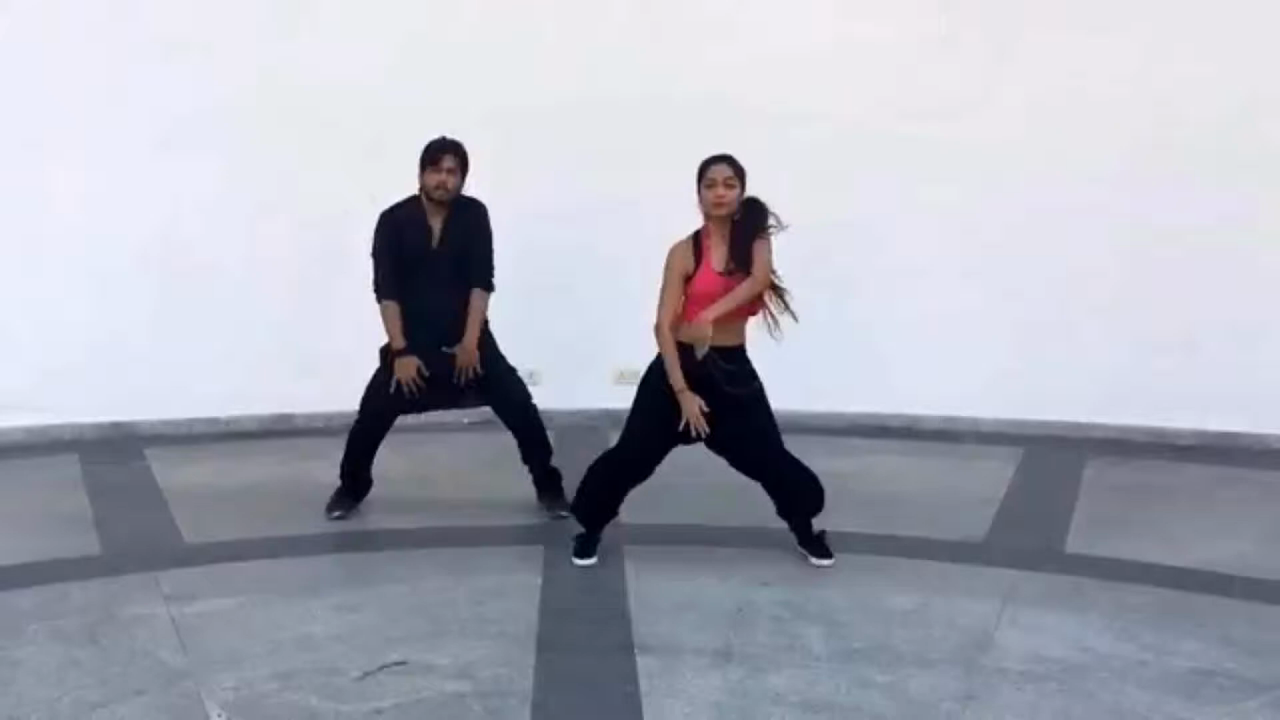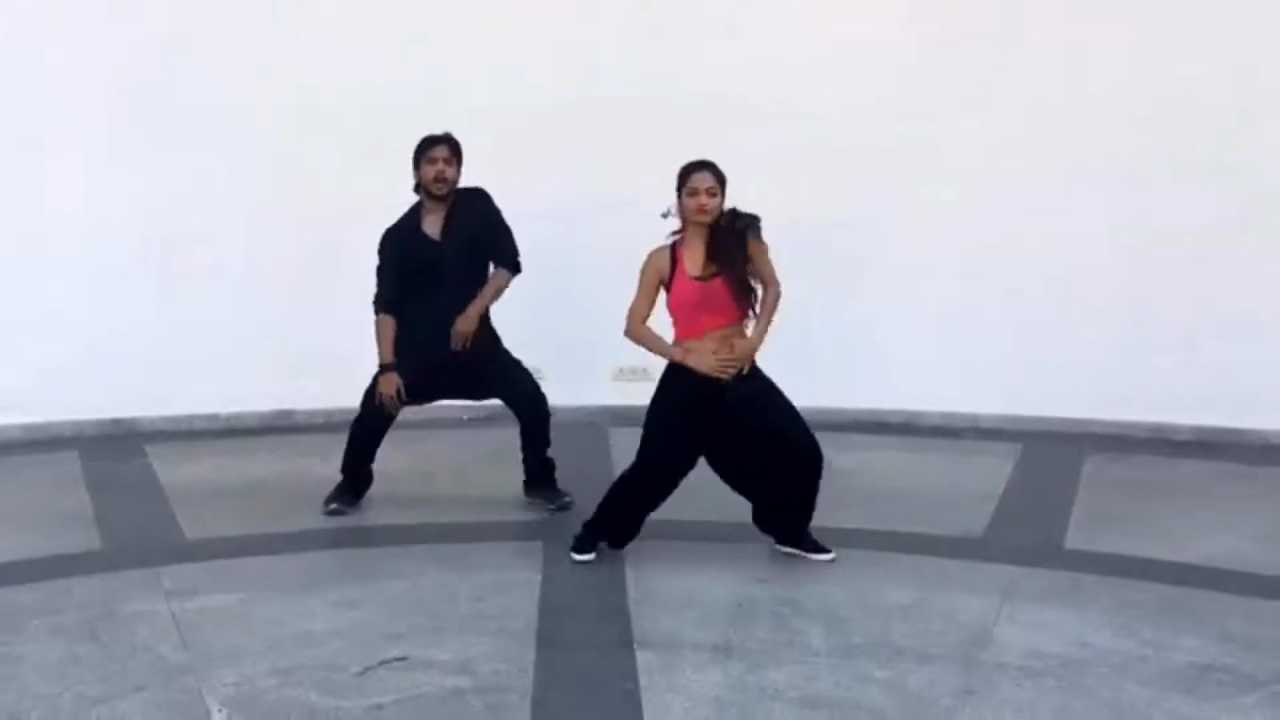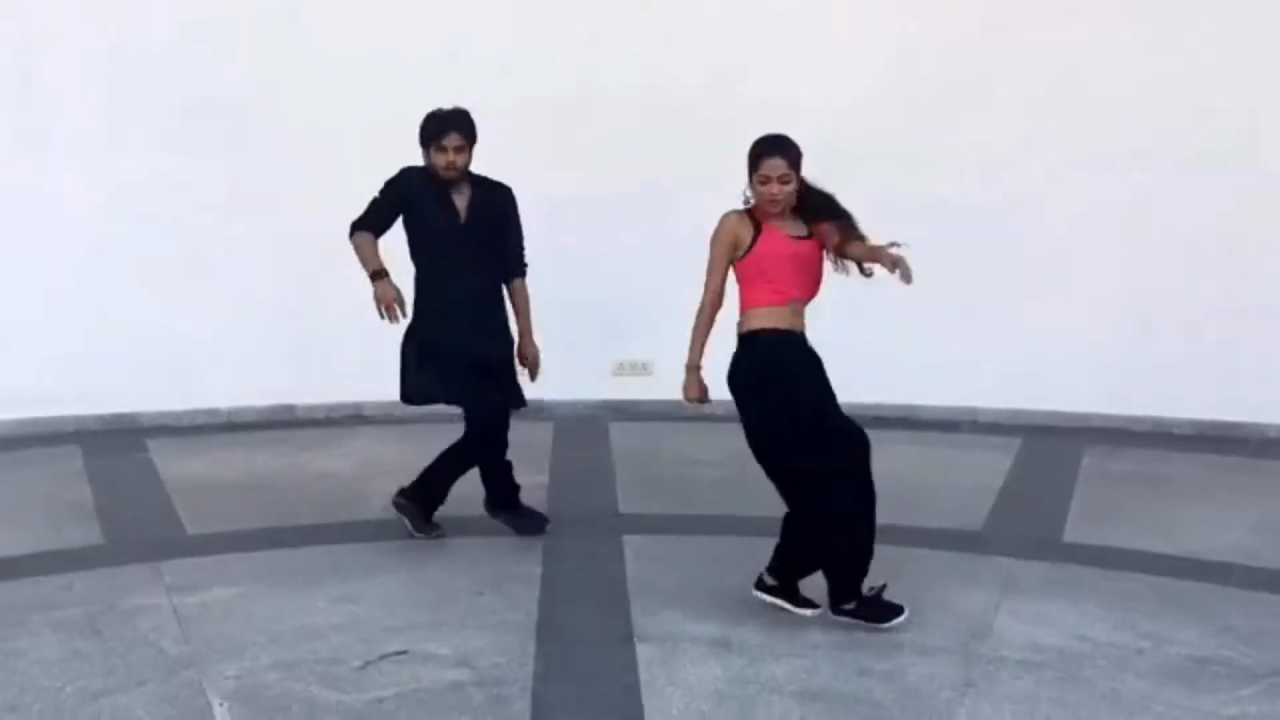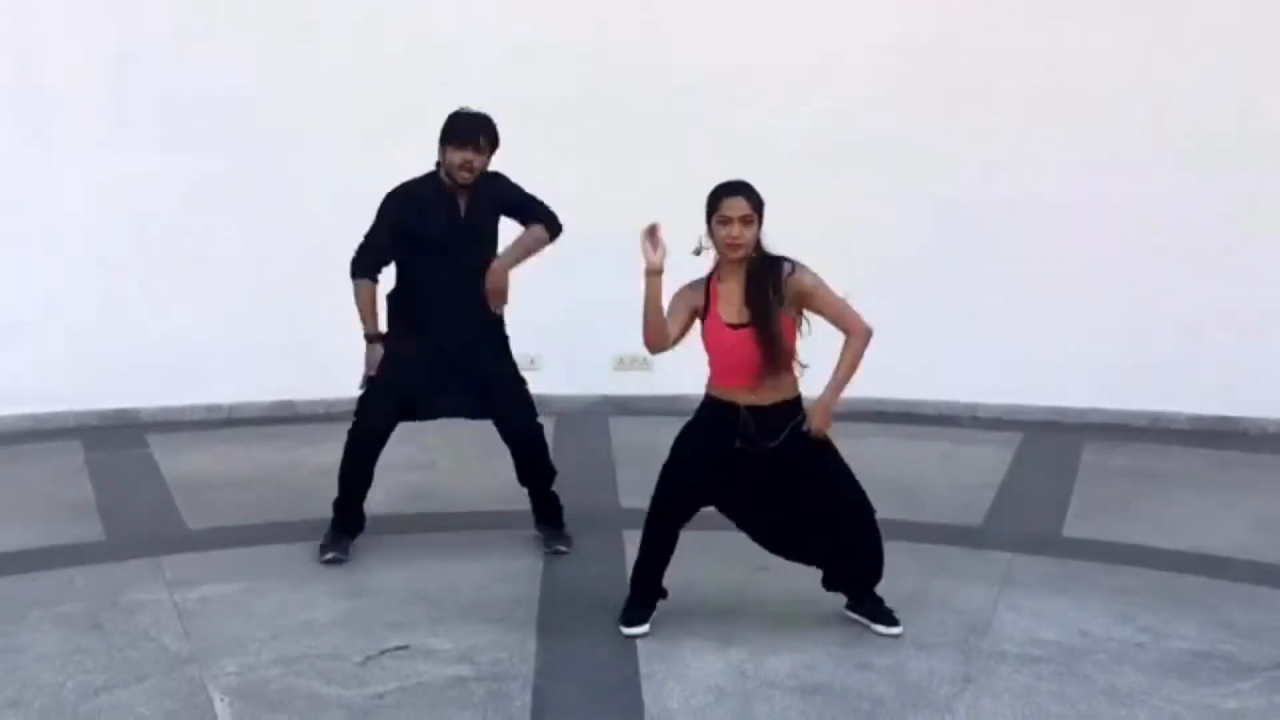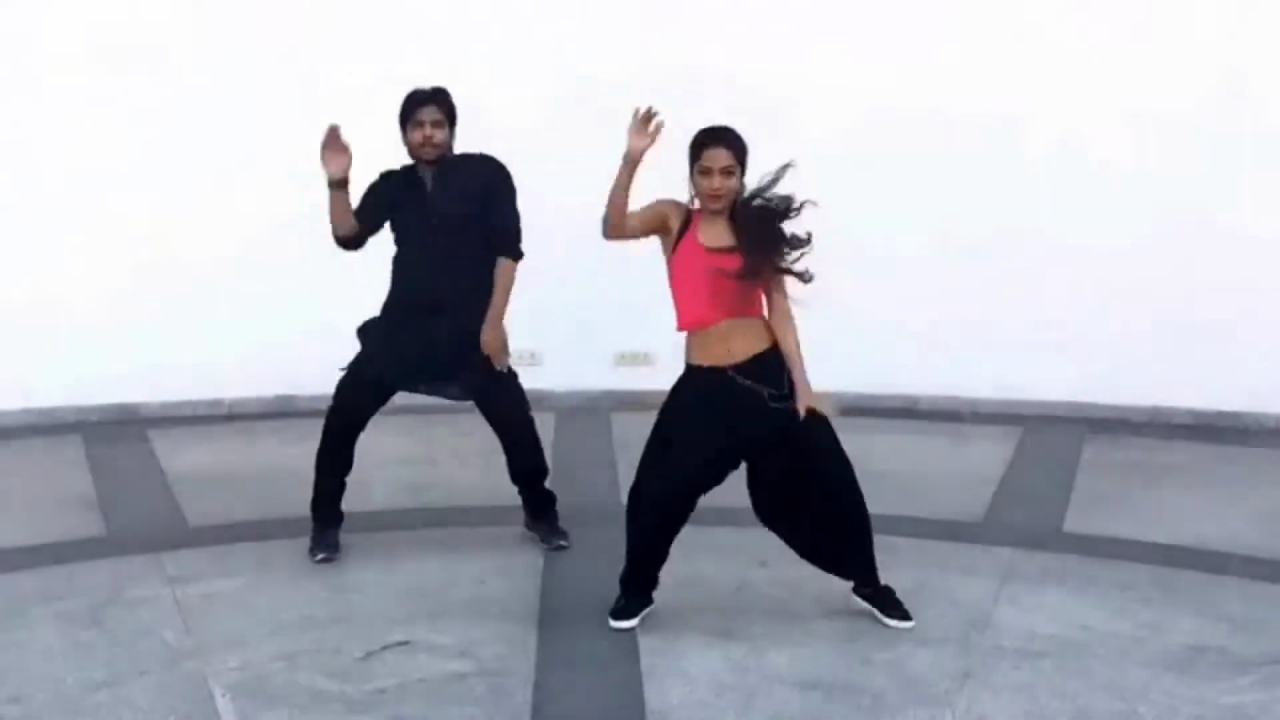
dt=0.5s
person 1, frame 1
left shoulder: (755, 233)
right shoulder: (684, 252)
left elbow: (760, 277)
right elbow: (662, 327)
left wrist: (710, 316)
right wrist: (682, 392)
left hip: (732, 364)
right hip: (678, 362)
left knee: (769, 458)
right knee: (632, 454)
left ankle: (806, 529)
right ankle: (590, 525)
person 1, frame 2
left shoulder: (741, 240)
right shoulder: (663, 259)
left elbow: (770, 288)
right elbow: (634, 327)
left wrist: (755, 338)
right wrist: (689, 358)
left hip: (739, 374)
right hip: (685, 383)
left knee: (800, 454)
right knee: (652, 472)
left ankle: (792, 531)
right ankle: (597, 530)
person 1, frame 3
left shoulder: (814, 223)
right shoulder: (734, 224)
left elbow: (852, 247)
right elbow: (710, 300)
left wrist: (886, 257)
right wrist: (693, 368)
left hip: (800, 357)
right hip: (760, 358)
left knee: (819, 471)
right knee: (844, 452)
left ankle: (778, 578)
right ankle: (843, 594)
person 1, frame 4
left shoulder: (787, 278)
right shoulder: (697, 294)
left elbow: (859, 331)
right elbow: (657, 343)
left wrist: (828, 399)
right wrist: (652, 277)
left hip: (789, 424)
right hip: (719, 421)
left knee: (848, 515)
right knee: (671, 499)
left ankle: (861, 595)
right ankle: (644, 594)
person 1, frame 5
left shoulder: (761, 228)
right shoulder: (674, 220)
left elbow: (779, 313)
right elbow: (617, 226)
left wrist: (802, 383)
right wrist: (632, 159)
left hip: (768, 379)
right hip: (704, 388)
left knee: (829, 486)
right knee: (655, 497)
left ankle: (870, 586)
right ankle: (635, 591)
person 2, frame 1
left shoulder: (473, 215)
right shoulder: (394, 221)
left elbow: (481, 280)
right elbow: (386, 289)
left wrist: (472, 340)
right wrist: (399, 351)
left hip: (468, 340)
right hip: (413, 345)
left knee: (523, 413)
right knee: (370, 420)
left ankle: (549, 487)
right ankle: (351, 489)
person 2, frame 2
left shoulder: (479, 206)
right shoulder: (398, 236)
left elbow: (508, 264)
right elbow: (387, 304)
left wrist: (474, 312)
right wrist: (387, 367)
left hip: (474, 336)
right hip: (416, 344)
left knee: (533, 405)
right knee: (373, 415)
left ankle: (540, 482)
right ankle: (352, 484)
person 2, frame 3
left shoulder: (498, 197)
right shoulder: (410, 186)
left elbow: (514, 269)
right elbow: (361, 231)
left wrist: (525, 334)
right wrist: (379, 276)
left hip: (489, 331)
right hip: (437, 332)
left knee: (491, 419)
right knee: (487, 419)
left ankle: (446, 499)
right ankle: (503, 501)
person 2, frame 4
left shoulder: (496, 191)
right shoulder: (405, 201)
left elbow: (547, 223)
right elbow: (365, 266)
left wrist: (505, 262)
right wrist: (374, 337)
left hip: (481, 342)
right hip: (413, 344)
left knee: (524, 428)
right knee: (366, 430)
left ankle: (548, 517)
right ankle: (344, 524)
person 2, frame 5
left shoulder: (486, 174)
right shoulder: (392, 186)
left elbow: (509, 250)
right elbow: (348, 237)
left wrist: (494, 322)
right wrist: (337, 182)
left hip: (469, 330)
right hip: (402, 328)
left knee: (517, 424)
right knee: (343, 418)
left ankle: (540, 512)
right ankle: (326, 520)
